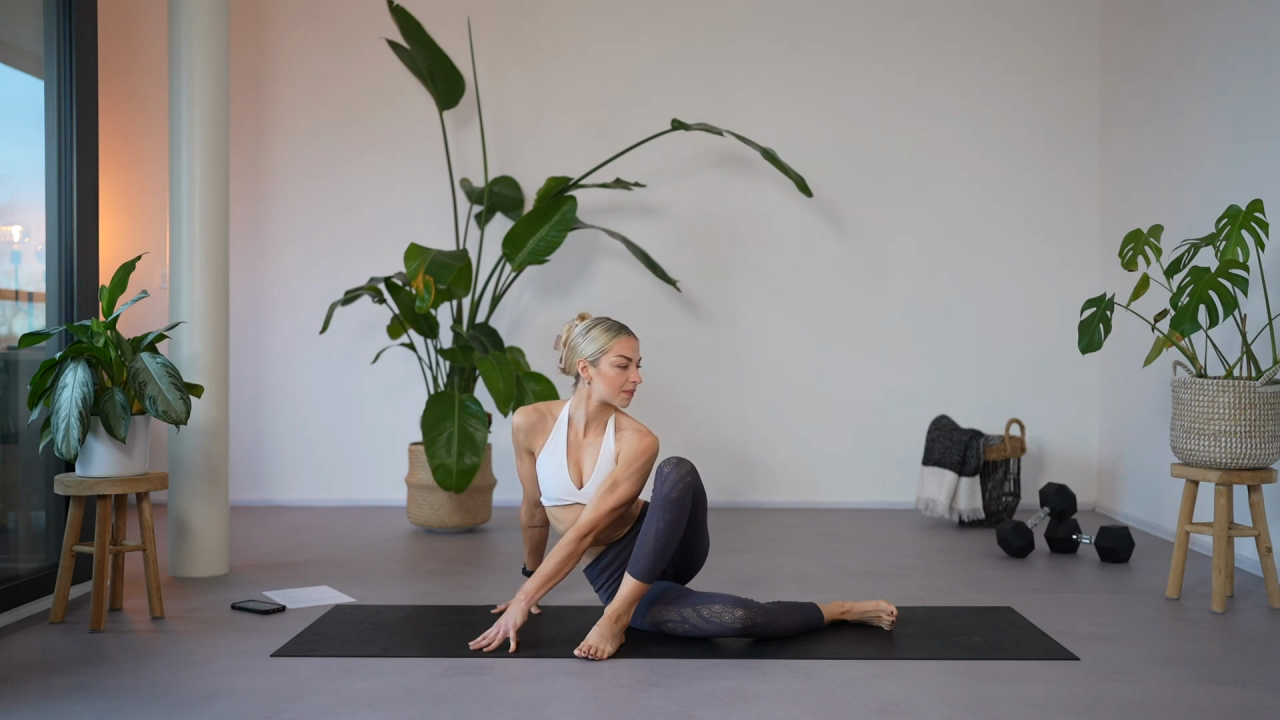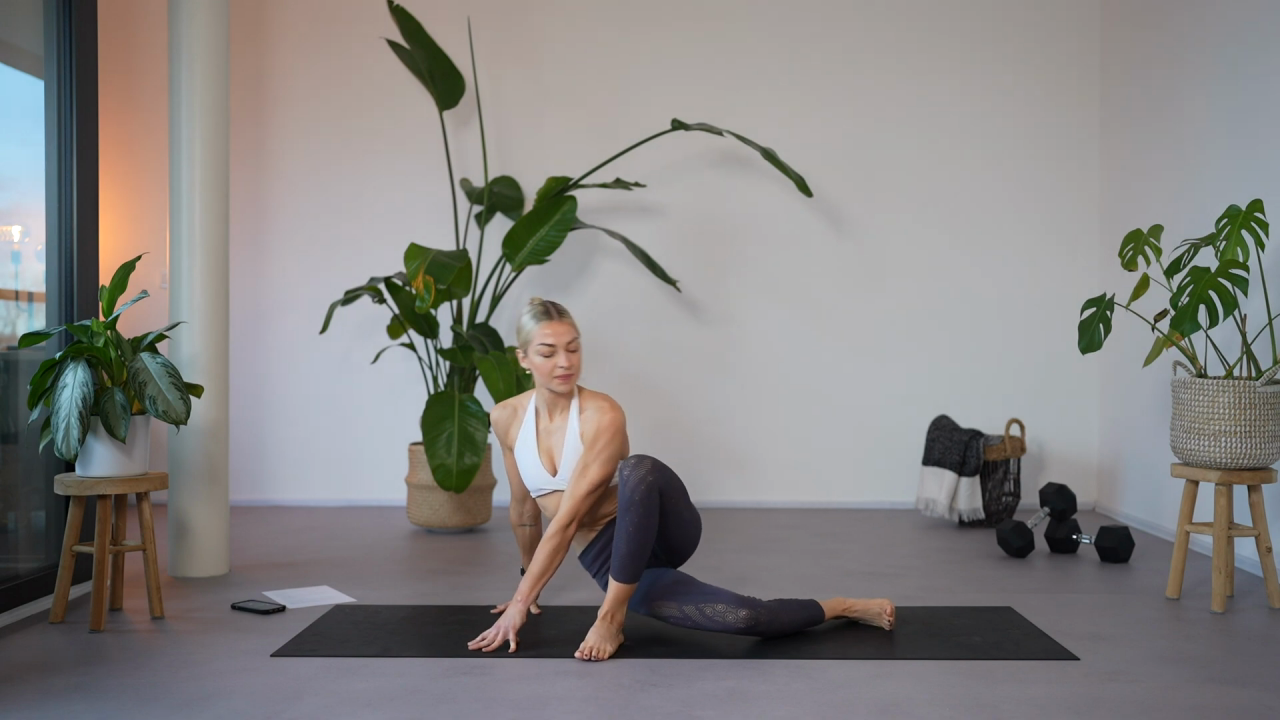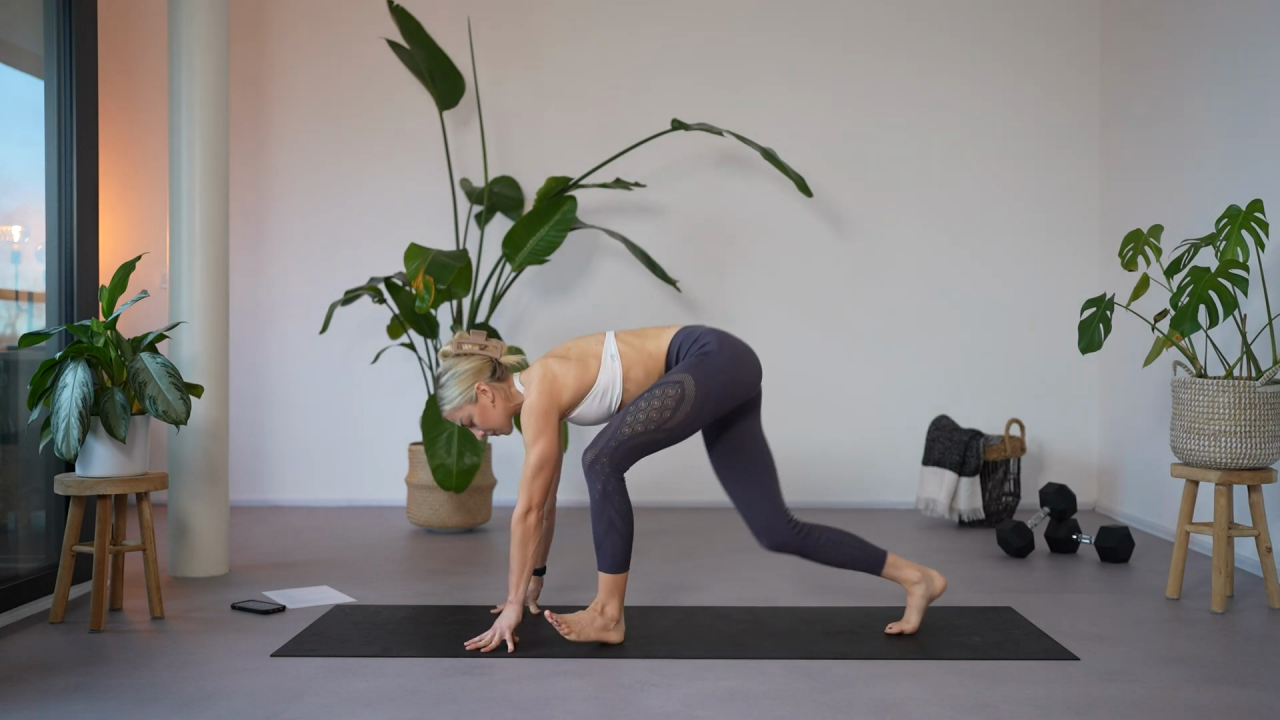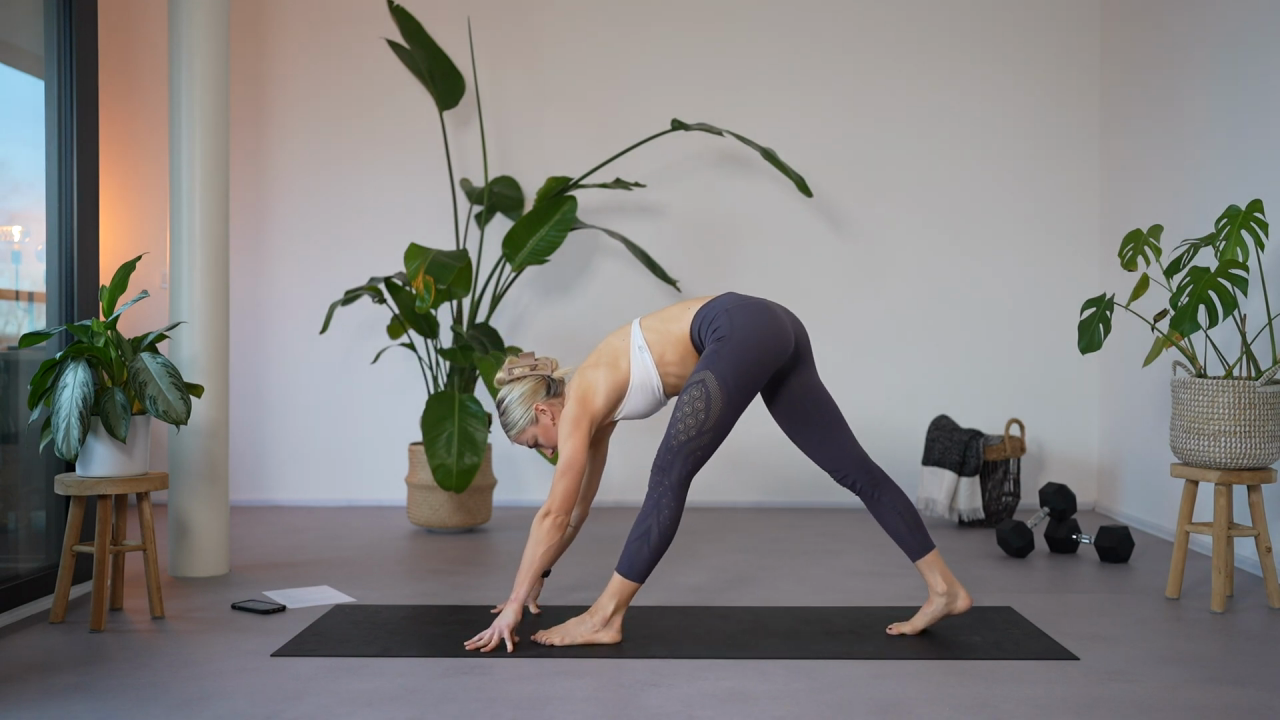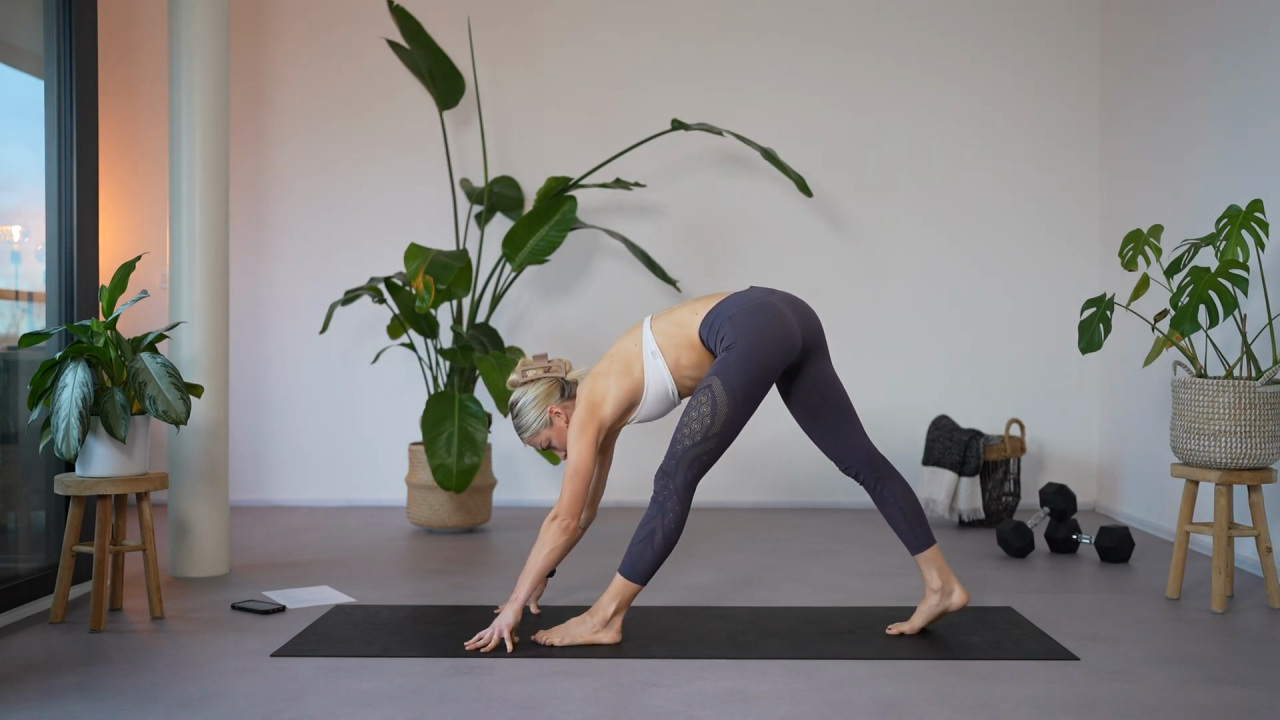
dt=1s
person 1, frame 1
left shoulder: (638, 440)
right shoulder: (531, 422)
left elbow: (585, 530)
right elbow: (534, 509)
left wrist: (522, 601)
right wrist: (529, 579)
left hip: (667, 551)
right hip: (617, 577)
left knee: (677, 471)
right knee: (738, 619)
left ankle: (617, 616)
right ankle: (842, 611)
person 1, frame 2
left shoulder: (603, 415)
right shoulder: (506, 417)
left elbow: (567, 520)
right elbow: (523, 508)
left wrist: (520, 603)
right wrist: (527, 580)
left hip: (658, 540)
right hip: (611, 563)
left knee: (638, 470)
left ankle: (611, 617)
right ankle: (845, 606)
person 1, frame 3
left shoulder: (538, 394)
right shoulder: (539, 396)
left elbow: (527, 509)
right elbow: (543, 501)
left wrist: (513, 606)
right wrist: (533, 576)
left hip: (712, 360)
right hip: (720, 370)
left knee: (602, 461)
right knee: (777, 531)
left ankle: (608, 614)
right ankle: (916, 577)
person 1, frame 4
left shoulder: (579, 402)
right shoulder: (595, 399)
left elbow: (554, 514)
right elbow: (578, 507)
left wrist: (516, 601)
right wrist: (537, 578)
left hip: (743, 331)
right hip: (771, 327)
left knee: (670, 476)
right knee: (852, 468)
left ankle: (604, 617)
right ankle: (944, 588)
person 1, frame 5
left shoulder: (589, 408)
right shoulder: (601, 400)
left elbow: (563, 519)
right elbow: (586, 510)
left wrist: (517, 602)
right wrist: (536, 581)
left hip: (753, 330)
right hip: (785, 317)
left knee: (676, 479)
right knee: (860, 460)
left ankle: (605, 618)
right ankle: (941, 585)
